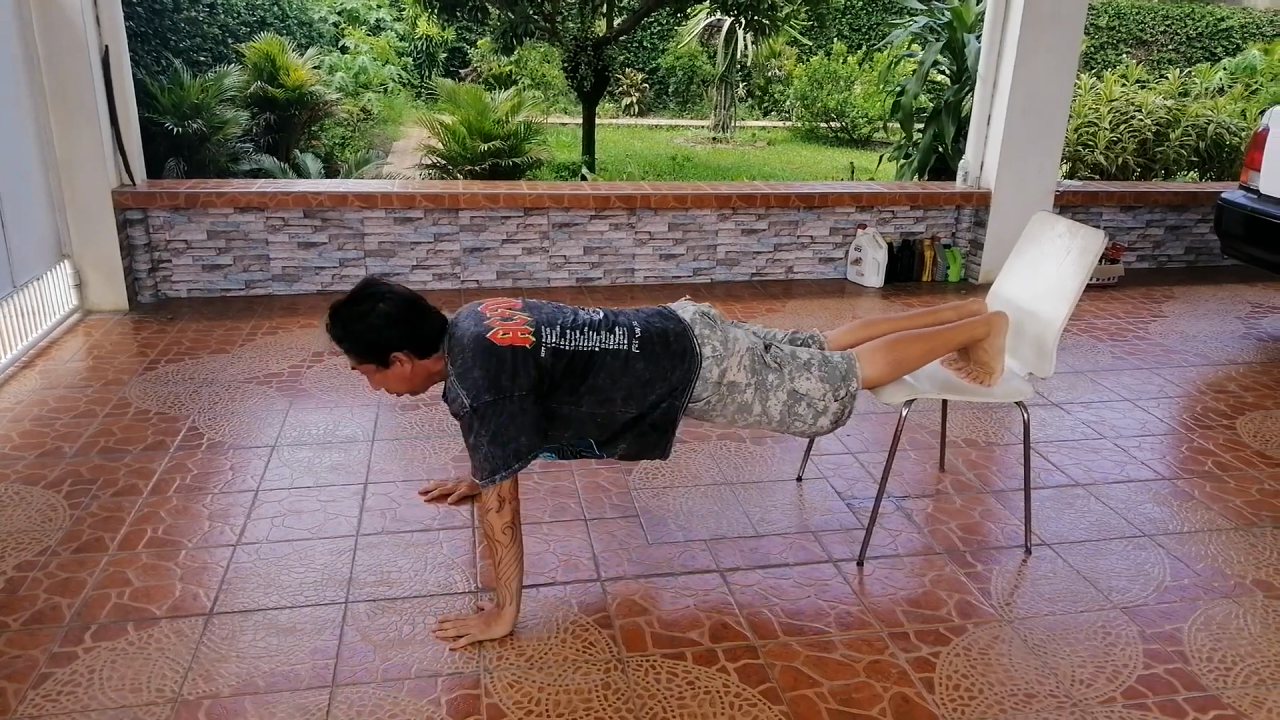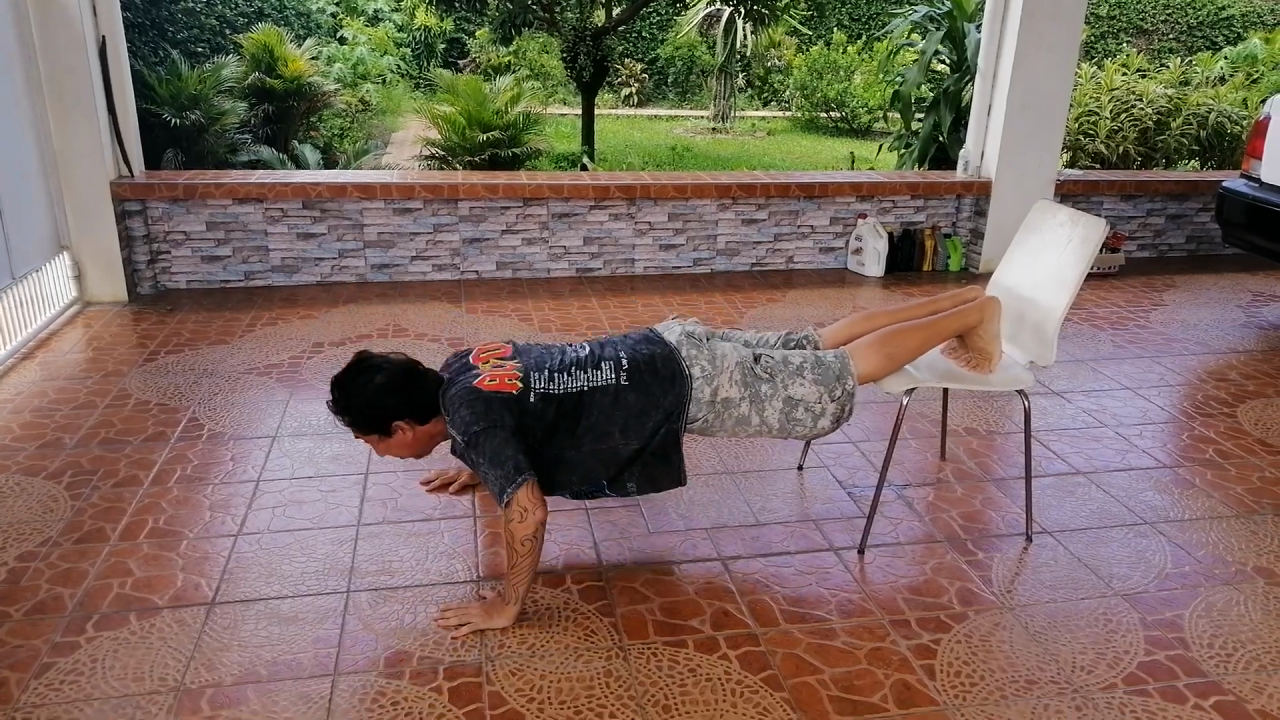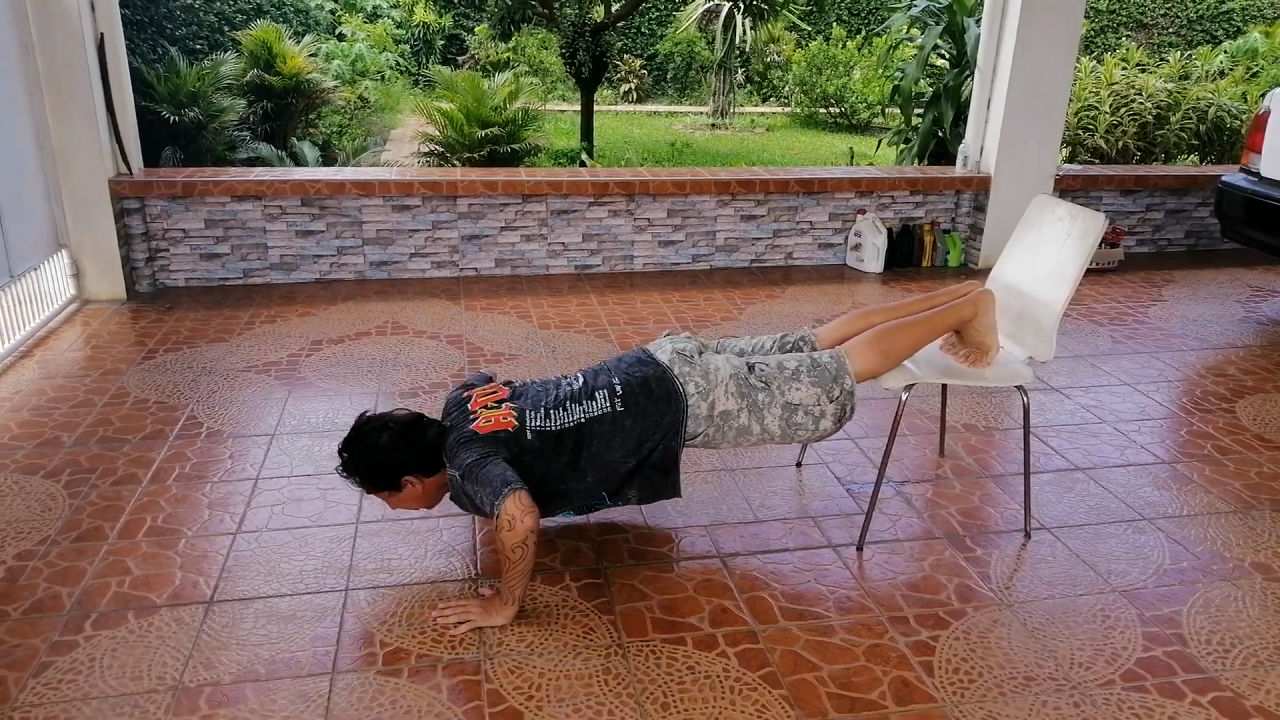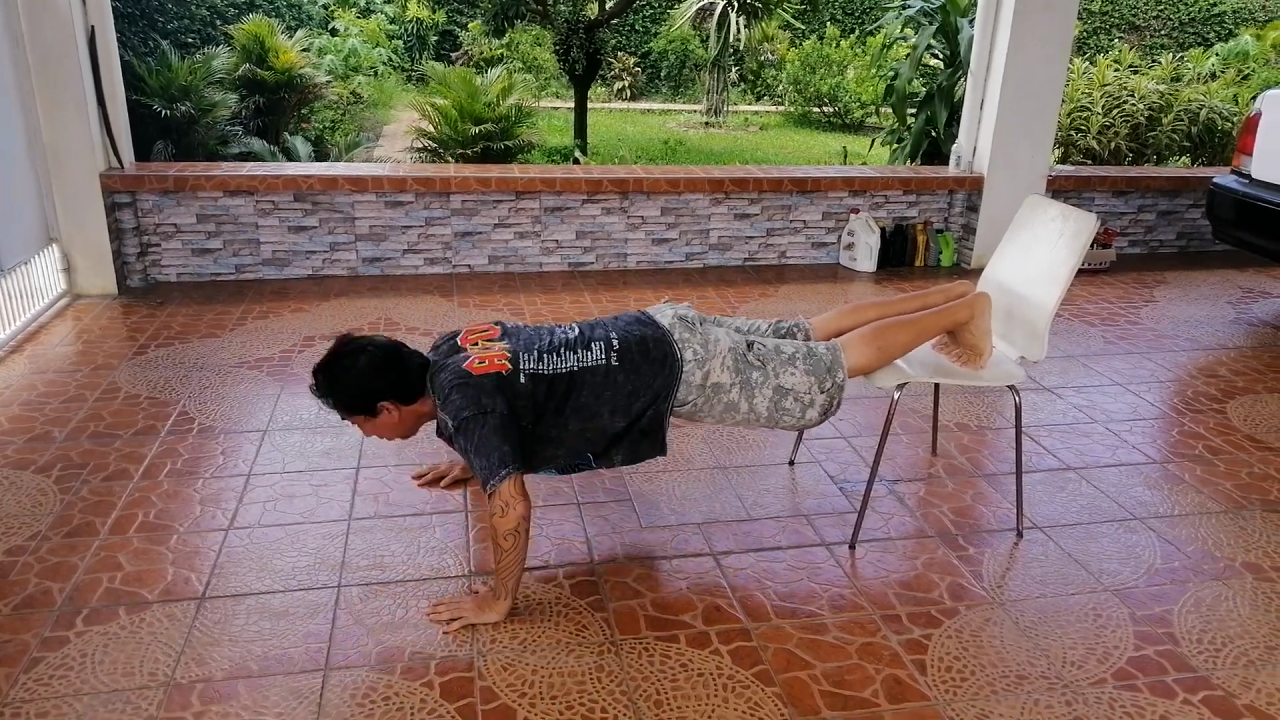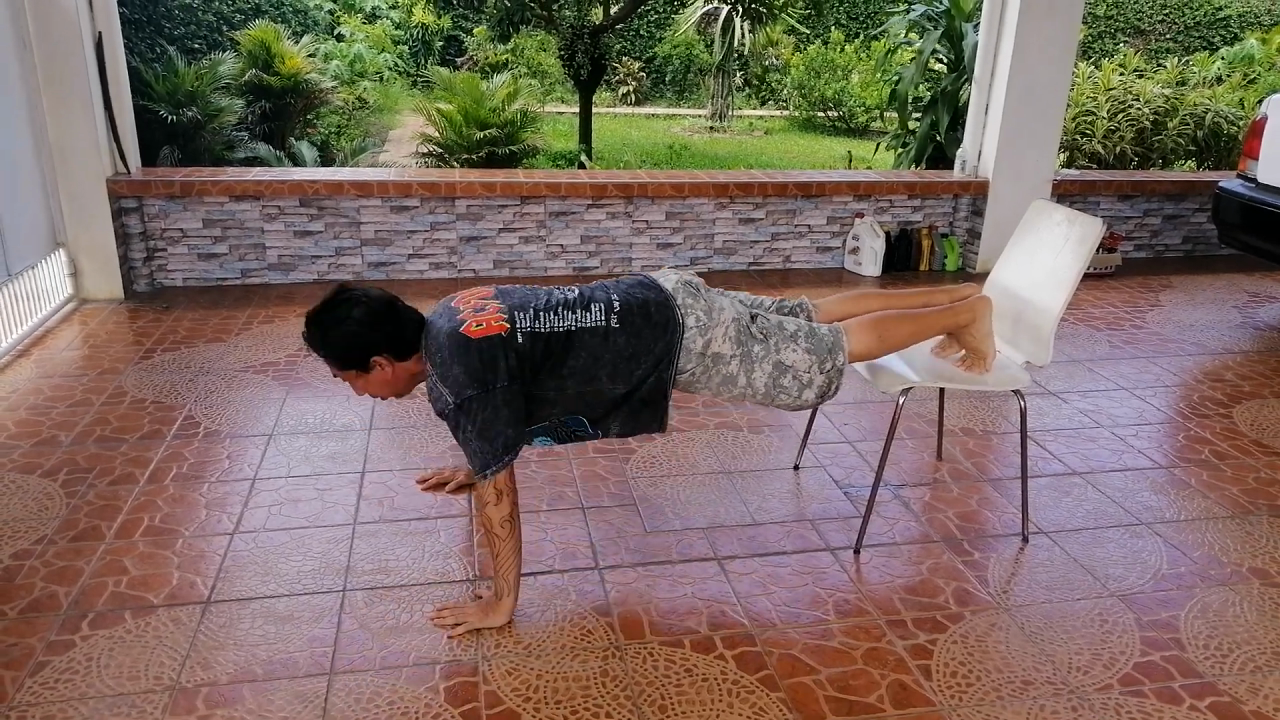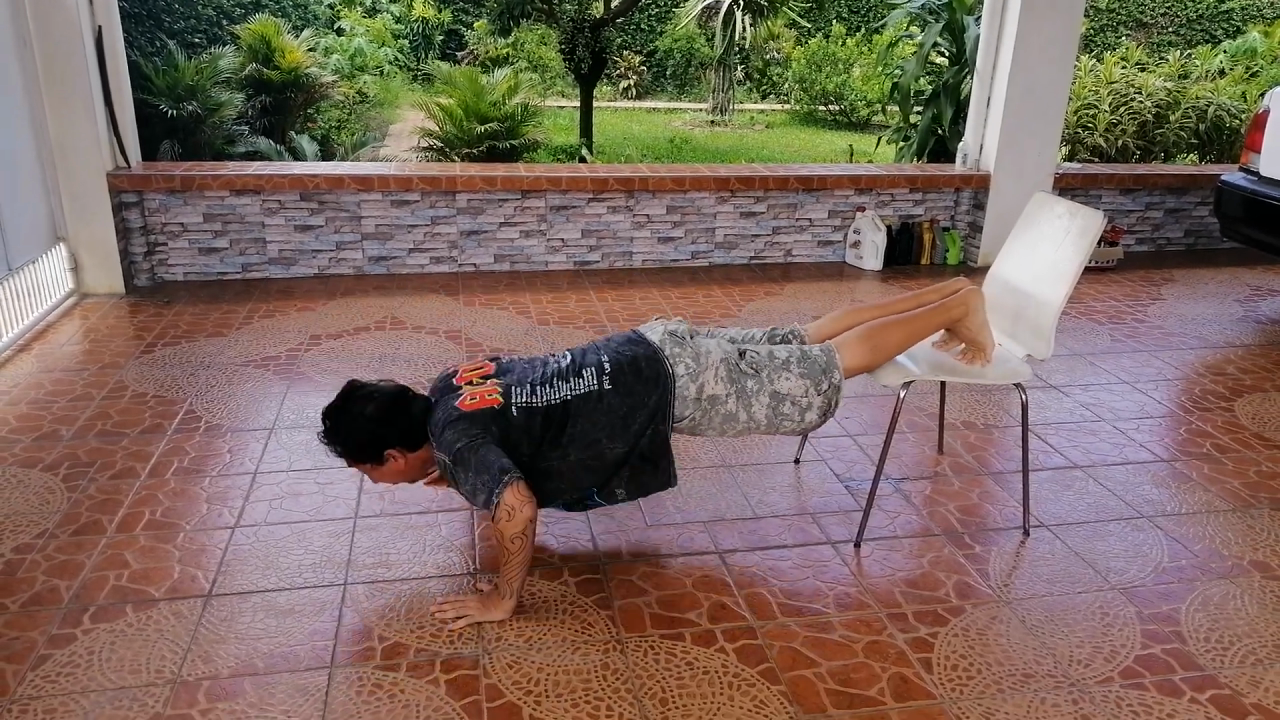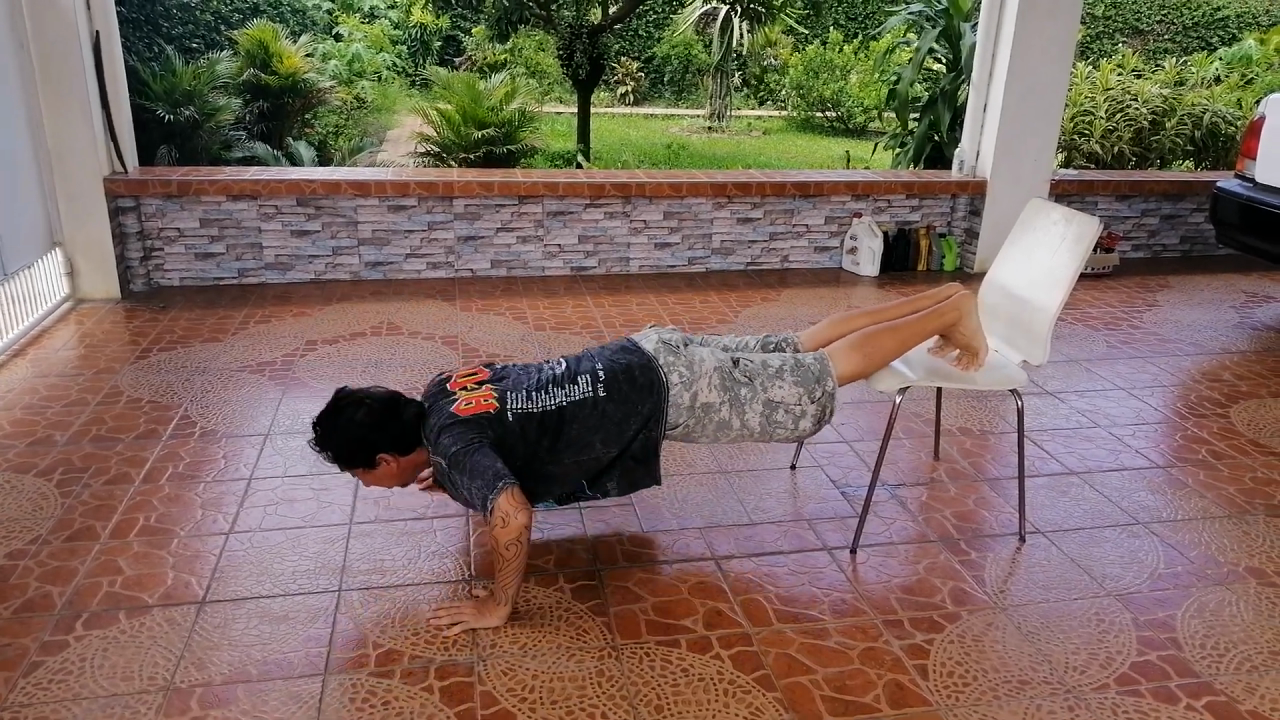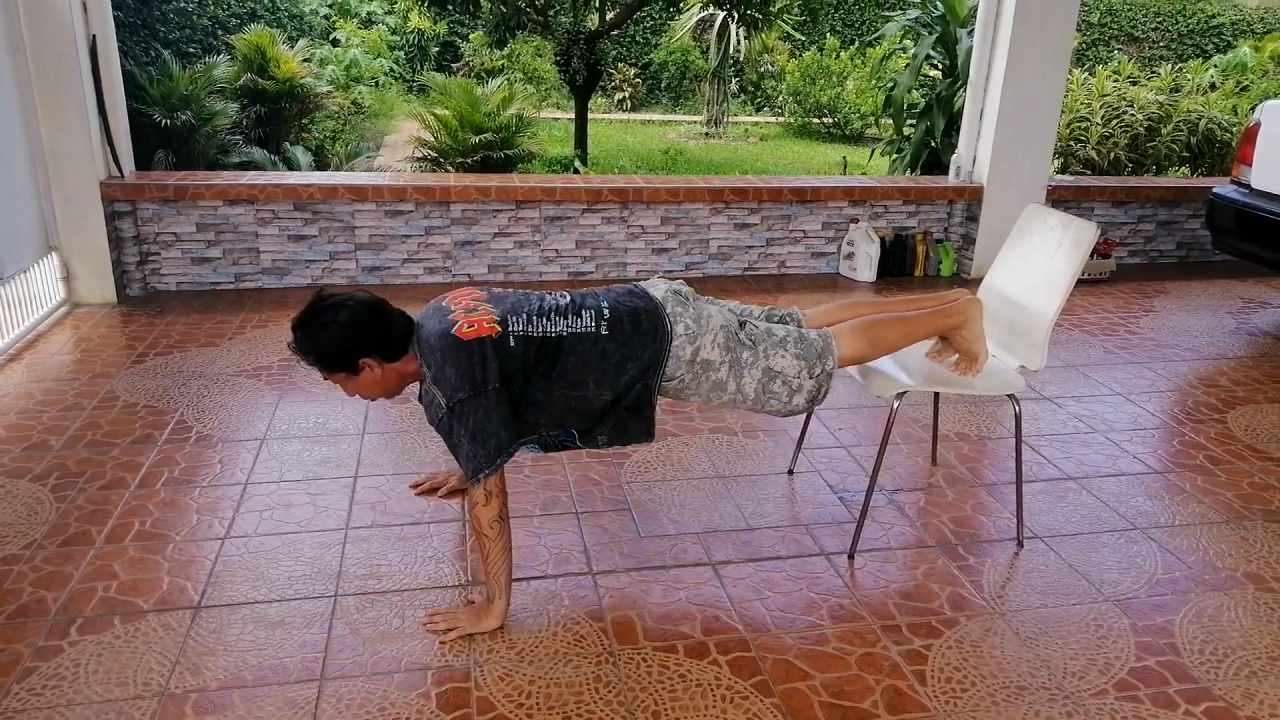
dt=0.3s
person 1, frame 1
left shoulder: (478, 369)
right shoulder: (468, 325)
left elbow: (503, 503)
left wrist: (502, 613)
right wrist: (475, 472)
left hip: (696, 368)
right hip: (682, 333)
left knee: (848, 377)
right knee: (826, 348)
left ankle: (979, 329)
right ankle: (963, 311)
person 1, frame 2
left shoulder: (470, 418)
right shoulder: (459, 371)
left elbow: (528, 508)
left wrist: (507, 603)
right wrist: (480, 468)
left hip: (688, 385)
right hip: (671, 350)
left knee: (844, 373)
right knee: (821, 348)
left ankle: (975, 314)
right ankle: (961, 300)
person 1, frame 3
left shoulder: (469, 461)
right shoulder: (458, 408)
left elbow: (519, 517)
left wrist: (504, 602)
left hip: (682, 400)
right hip: (666, 364)
left knee: (838, 379)
right knee: (814, 349)
left ankle: (970, 307)
right ankle: (955, 293)
person 1, frame 4
left shoulder: (459, 404)
right shoulder: (446, 353)
left elbow: (511, 502)
left wrist: (499, 597)
right wrist: (474, 457)
left hip: (677, 367)
right hip: (661, 332)
left knee: (832, 368)
right knee: (812, 337)
left ankle: (964, 311)
right ankle: (951, 295)
person 1, frame 5
left shoulder: (456, 371)
right shoulder: (444, 319)
left elbow: (501, 494)
left wrist: (500, 603)
right wrist: (474, 459)
left hip: (678, 337)
right hip: (667, 300)
left knee: (832, 352)
right knee: (814, 318)
left ankle: (965, 313)
right ankle: (953, 294)
person 1, frame 6
left shoulder: (453, 439)
right shoulder: (447, 393)
left elbow: (517, 508)
left wrist: (502, 596)
right wrist: (466, 469)
left hip: (674, 385)
right hip: (658, 349)
left knee: (832, 368)
right knee: (811, 343)
left ankle: (959, 307)
right ankle: (947, 291)
person 1, frame 7
left shoulder: (453, 440)
right shoulder: (441, 393)
left elbow: (513, 516)
left wrist: (498, 603)
right wrist: (467, 473)
left hip: (668, 390)
right hip: (651, 359)
left knee: (825, 375)
right knee: (803, 351)
left ankle: (953, 310)
right ankle: (939, 298)
person 1, frame 8
left shoulder: (446, 372)
right shoulder: (433, 321)
left elbow: (489, 495)
left wrist: (493, 605)
right wrist: (468, 462)
left hip: (668, 344)
right hip: (655, 309)
left knee: (825, 354)
right knee: (806, 328)
left ankle: (956, 313)
right ankle: (943, 301)
